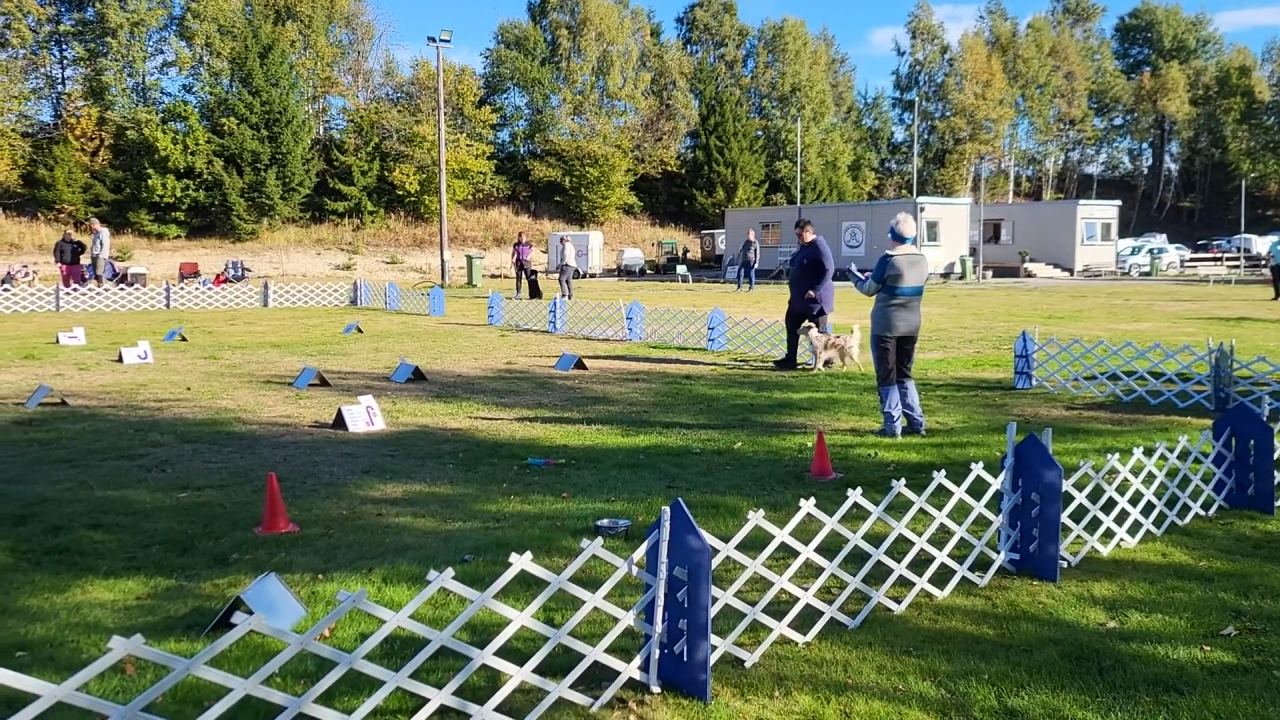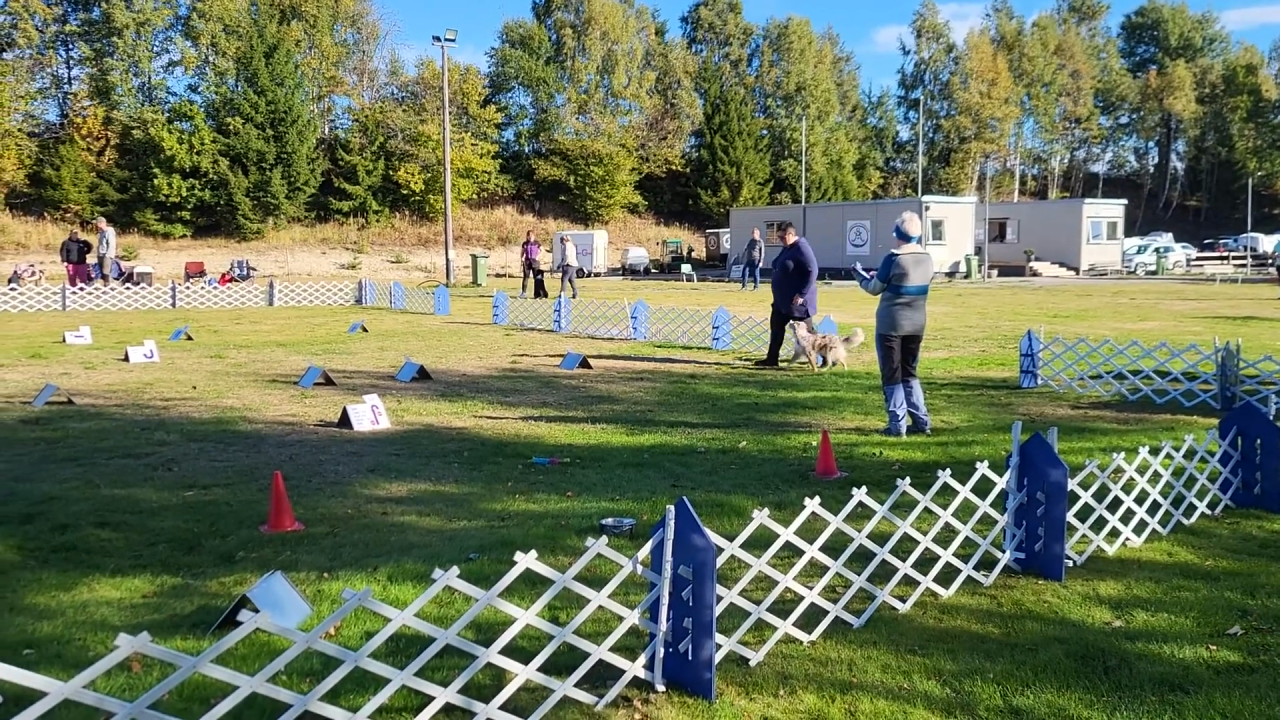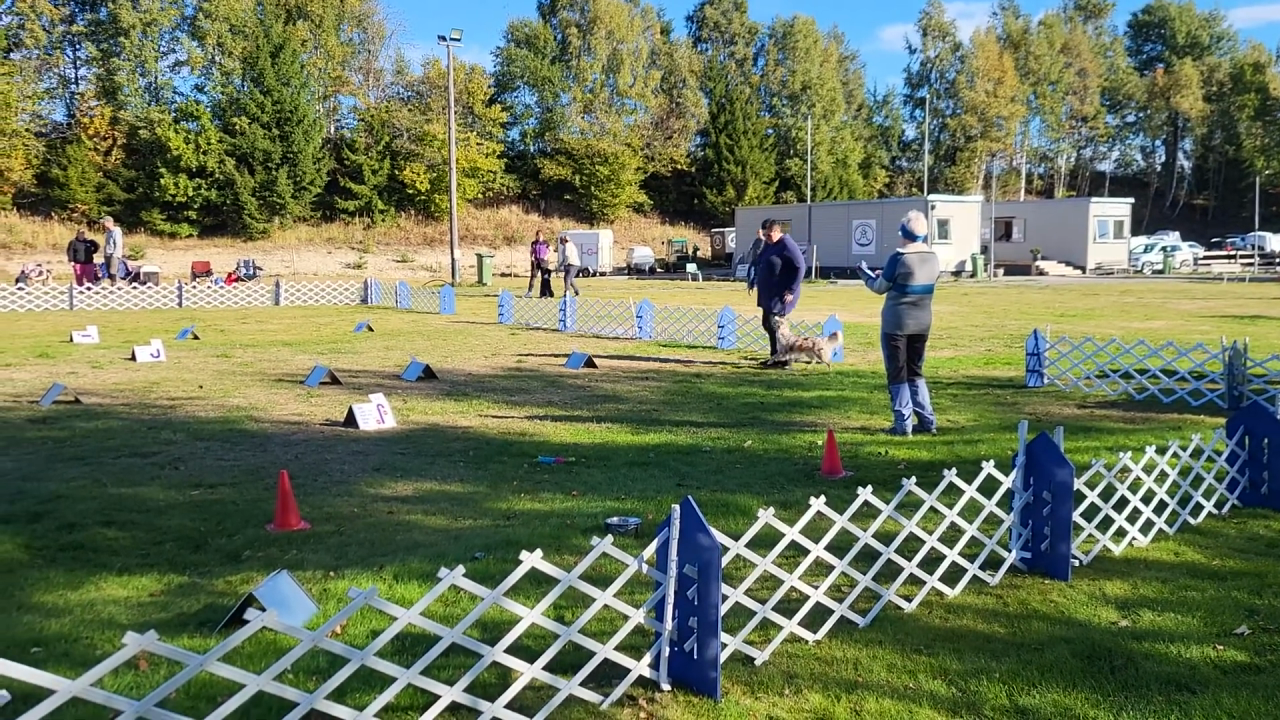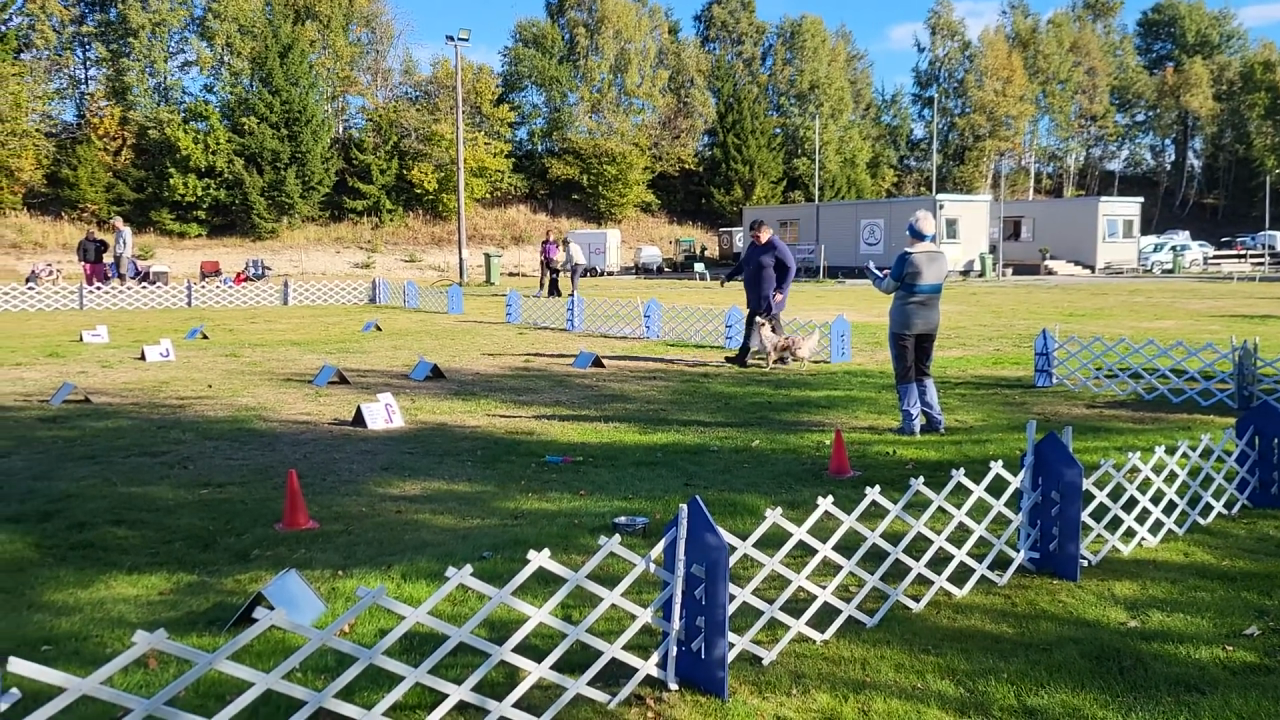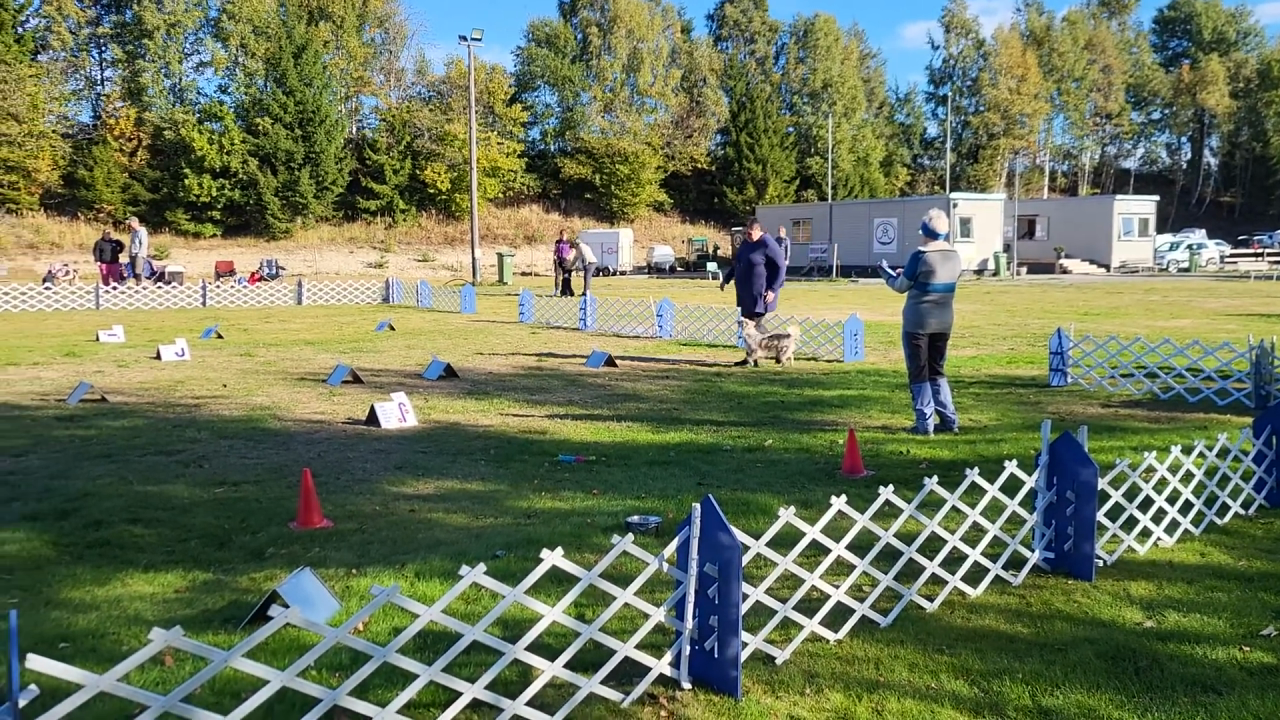
dt=0.2s
person 1, frame 1
left shoulder: (888, 260)
right shoulder: (922, 261)
left elbow: (869, 290)
left wrist: (856, 276)
right wrist: (874, 278)
left hip: (886, 325)
right hip: (911, 325)
left knee: (887, 377)
right knee: (904, 374)
left ankle: (892, 426)
right ankle: (916, 423)
person 1, frame 2
left shoulder: (893, 259)
right shoulder: (927, 260)
left elbow: (874, 289)
left wrist: (861, 275)
right wrist: (879, 277)
left hip: (891, 324)
right hip: (916, 324)
left knee: (891, 375)
right knee: (909, 373)
left ankle: (897, 425)
right ankle: (921, 422)
person 1, frame 3
left shoulder: (899, 258)
right shoulder: (933, 259)
left elbow: (880, 288)
left wrist: (865, 274)
right wrist: (884, 276)
left hip: (896, 323)
right hip: (922, 324)
left knee: (897, 375)
right knee: (915, 373)
left ankle: (903, 425)
right ankle: (927, 421)
person 1, frame 4
left shoulder: (907, 258)
right shoulder: (941, 258)
left elbow: (888, 288)
left wrist: (873, 273)
right wrist: (893, 276)
left hip: (904, 323)
right hip: (930, 324)
left knee: (905, 374)
right knee: (923, 372)
left ankle: (911, 424)
right ankle: (935, 421)
person 1, frame 5
left shoulder: (921, 256)
right shoulder: (955, 257)
left elbow: (901, 287)
left wrist: (886, 272)
right wrist: (905, 274)
left hip: (918, 322)
right hip: (943, 322)
left knee: (919, 374)
right knee: (937, 371)
left ankle: (924, 424)
right ankle: (949, 420)
